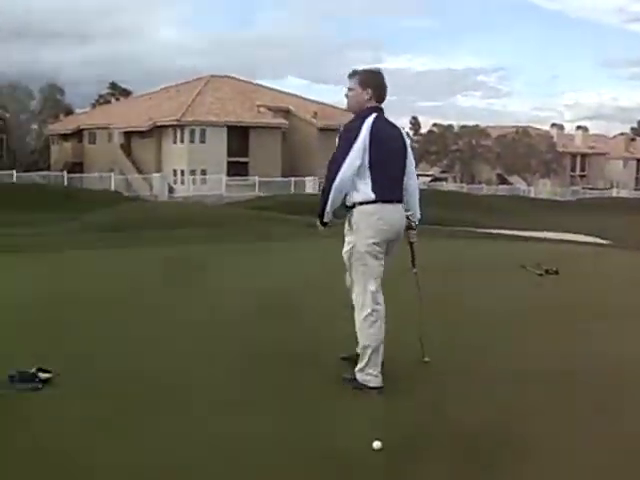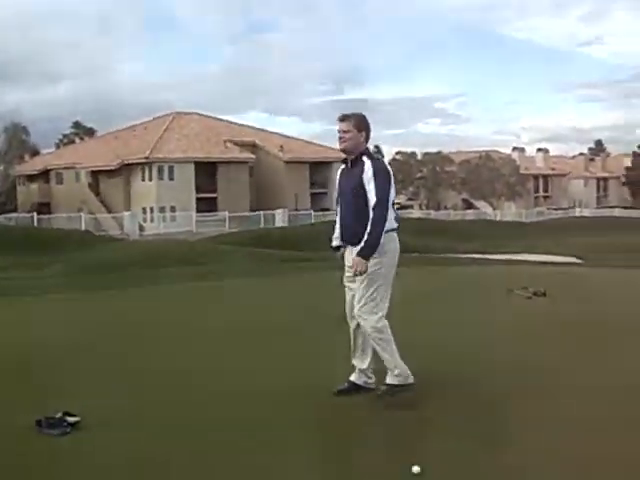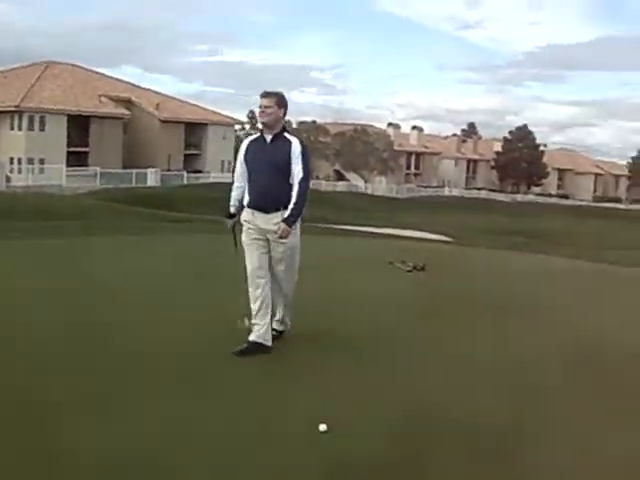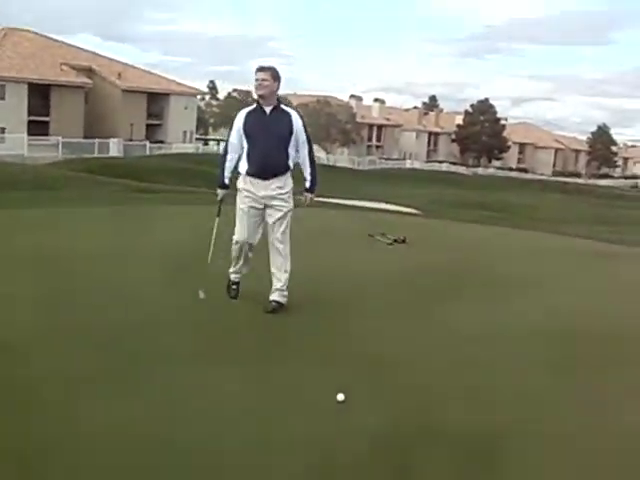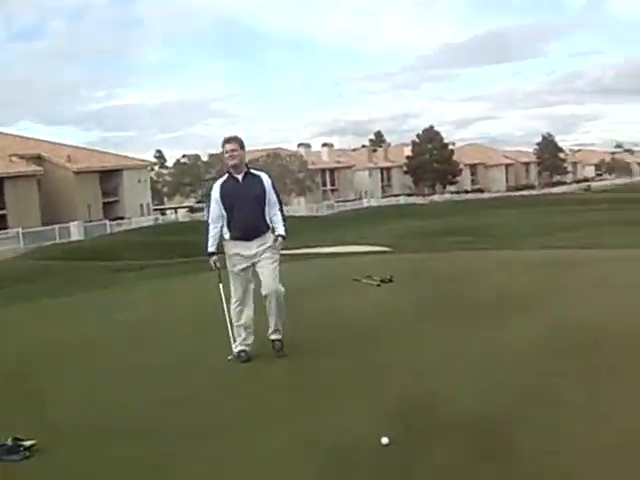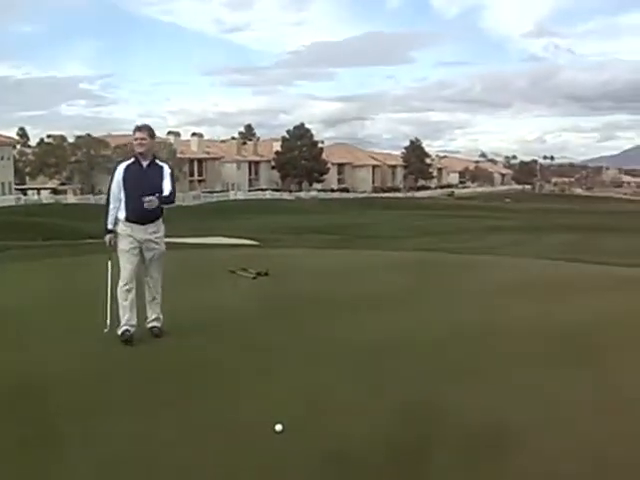
dt=0.4s
person 1, frame 1
left shoulder: (357, 128)
right shoulder: (397, 132)
left elbow: (338, 176)
right elbow: (410, 179)
left wrist: (323, 215)
right wrist: (413, 220)
left hip: (368, 216)
right hip: (395, 215)
left knee: (366, 296)
right knee: (365, 288)
left ankle: (368, 375)
right ankle: (369, 353)
person 1, frame 2
left shoulder: (375, 167)
right shoulder: (343, 171)
left elbow: (380, 212)
left wrist: (364, 253)
right wrist: (338, 244)
left hip: (377, 249)
right hip: (354, 251)
left knee: (369, 313)
right knee: (355, 316)
left ankle: (399, 375)
right ankle: (363, 376)
person 1, frame 3
left shoulder: (294, 145)
right shoulder: (249, 144)
left elbow: (301, 185)
right elbow: (240, 180)
left wrist: (290, 219)
right wrist: (232, 211)
left hip: (282, 219)
right hip: (253, 218)
left knee: (283, 277)
right knee: (256, 276)
left ankle: (280, 323)
right ankle: (260, 336)
person 1, frame 4
left shoulder: (292, 117)
right shoulder: (244, 116)
left elbow: (304, 152)
right elbow: (232, 150)
left wrist: (310, 185)
right wrist: (223, 183)
left hip: (280, 186)
right hip: (249, 184)
left knee: (279, 242)
right knee: (242, 238)
left ankle: (279, 295)
right ankle: (236, 275)
person 1, frame 5
left shoulder: (262, 179)
right shoulder: (219, 186)
left elbow: (276, 209)
right elbow: (214, 220)
left wrist: (280, 234)
right wrist: (212, 251)
left hip: (264, 243)
right hip: (236, 248)
left knee: (273, 290)
right knee: (240, 299)
left ankle: (276, 333)
right ankle: (242, 345)
person 1, frame 6
left shoulder: (163, 169)
right shoulder: (123, 169)
left elbow: (170, 197)
right elbow: (113, 200)
left wrist: (158, 200)
right wrist: (109, 229)
left hip: (154, 229)
right hip: (127, 229)
left knee: (154, 279)
right knee: (127, 279)
left ankle: (154, 321)
right ankle: (126, 327)
